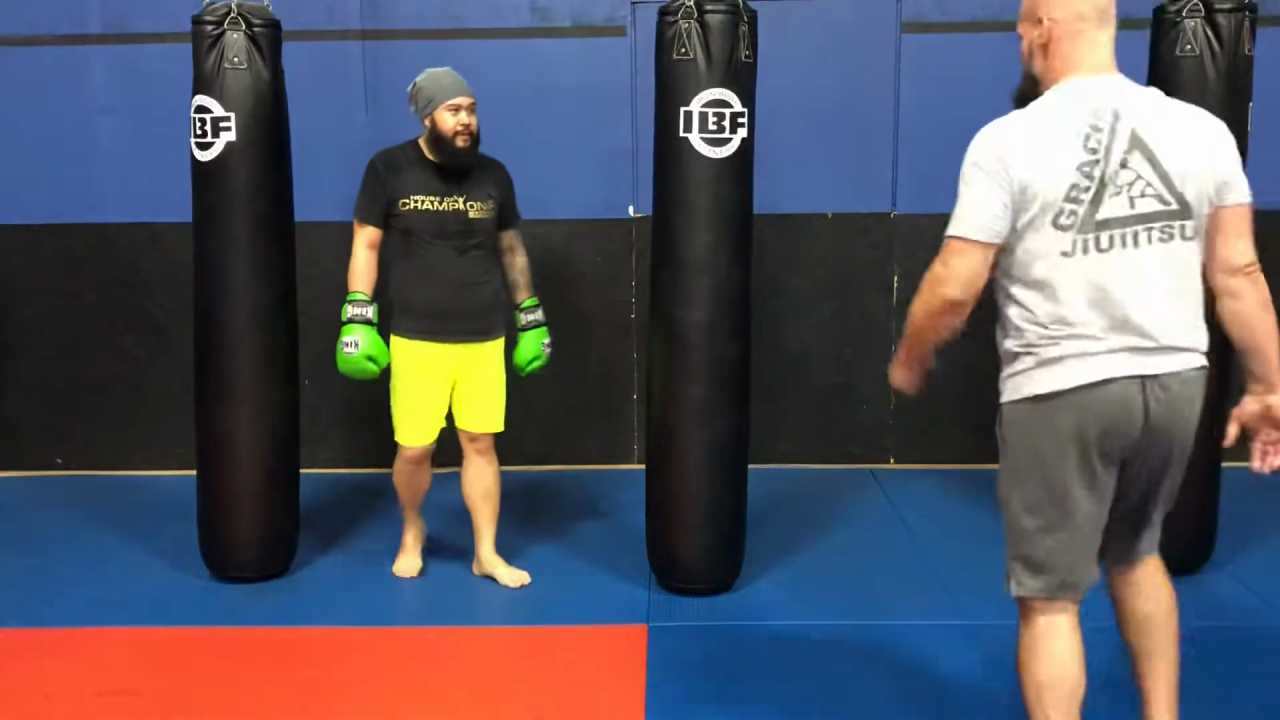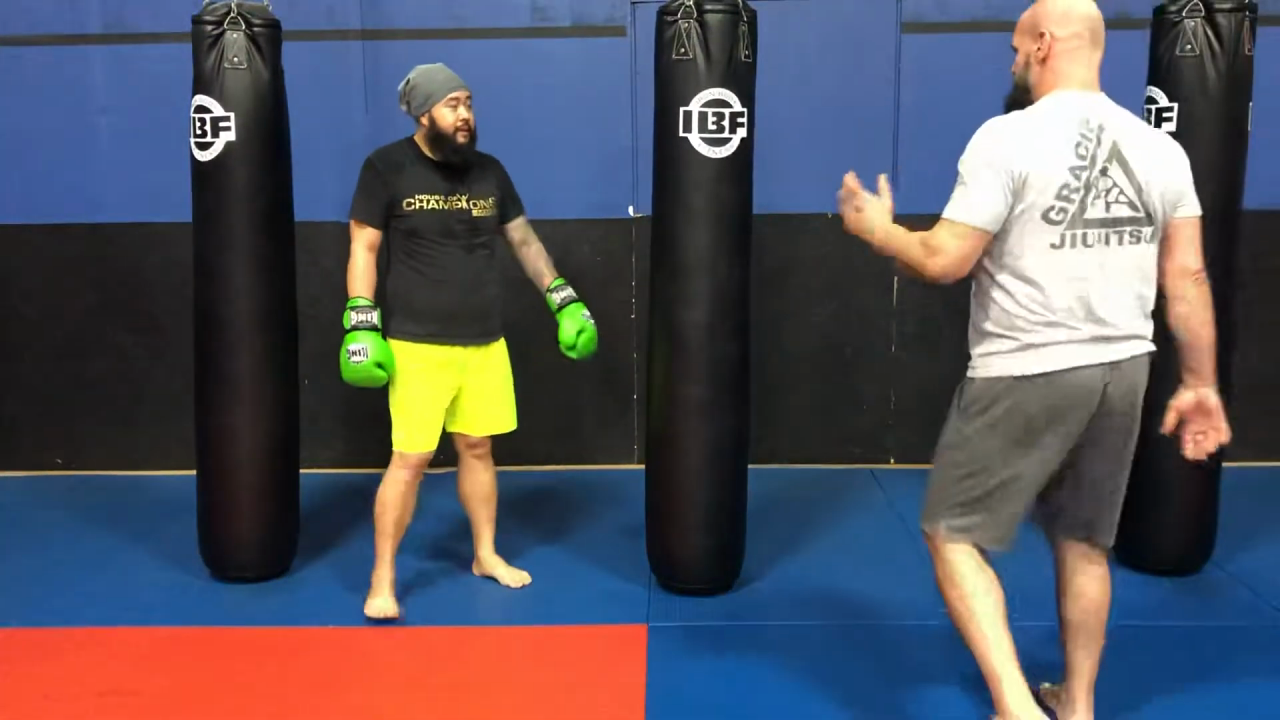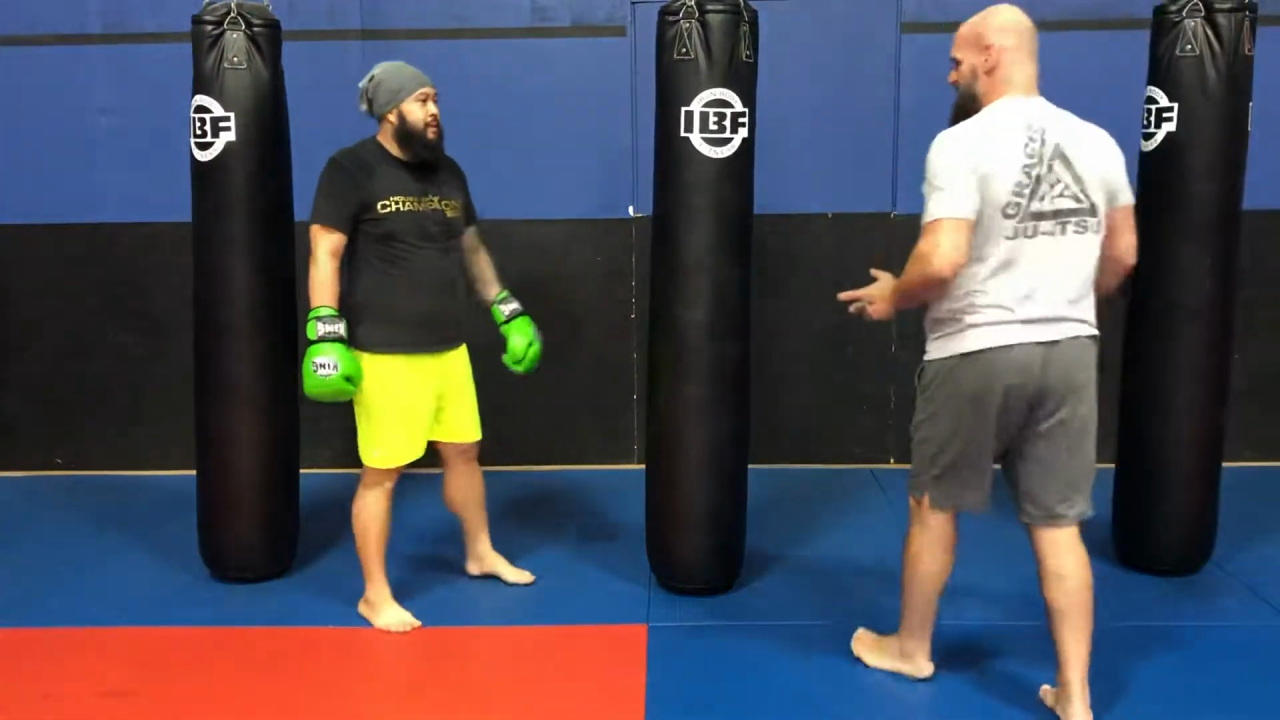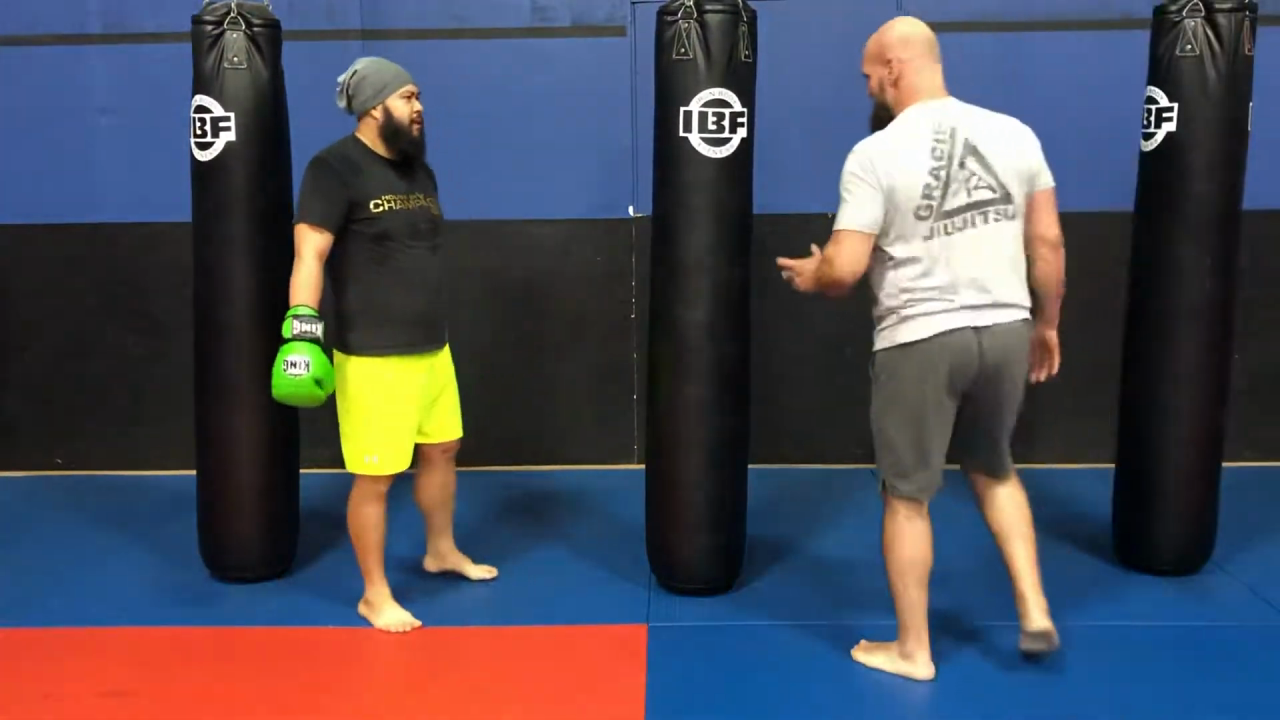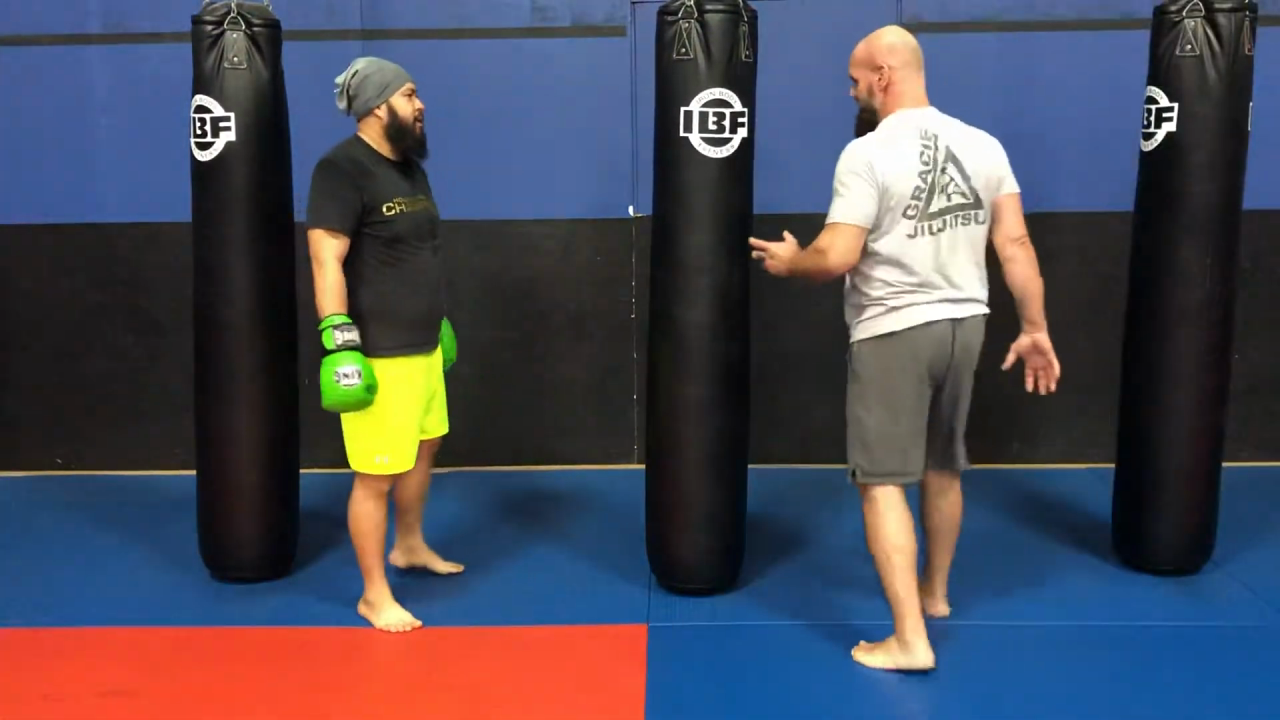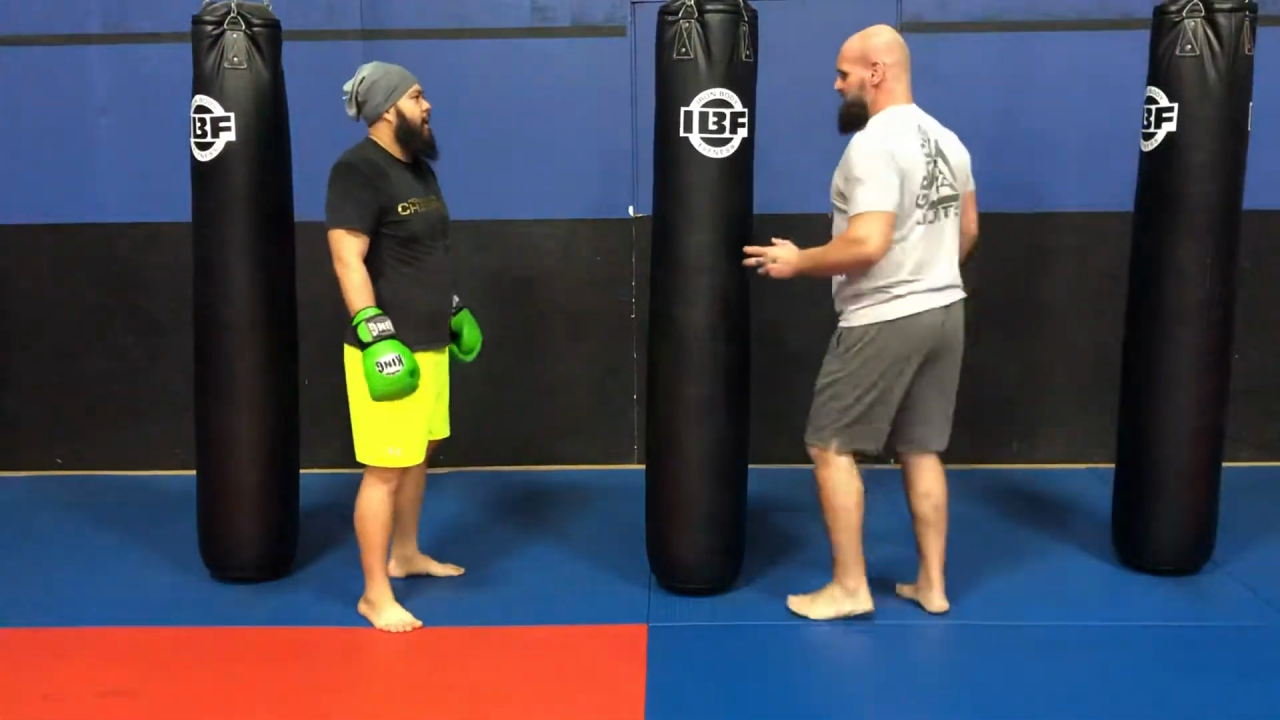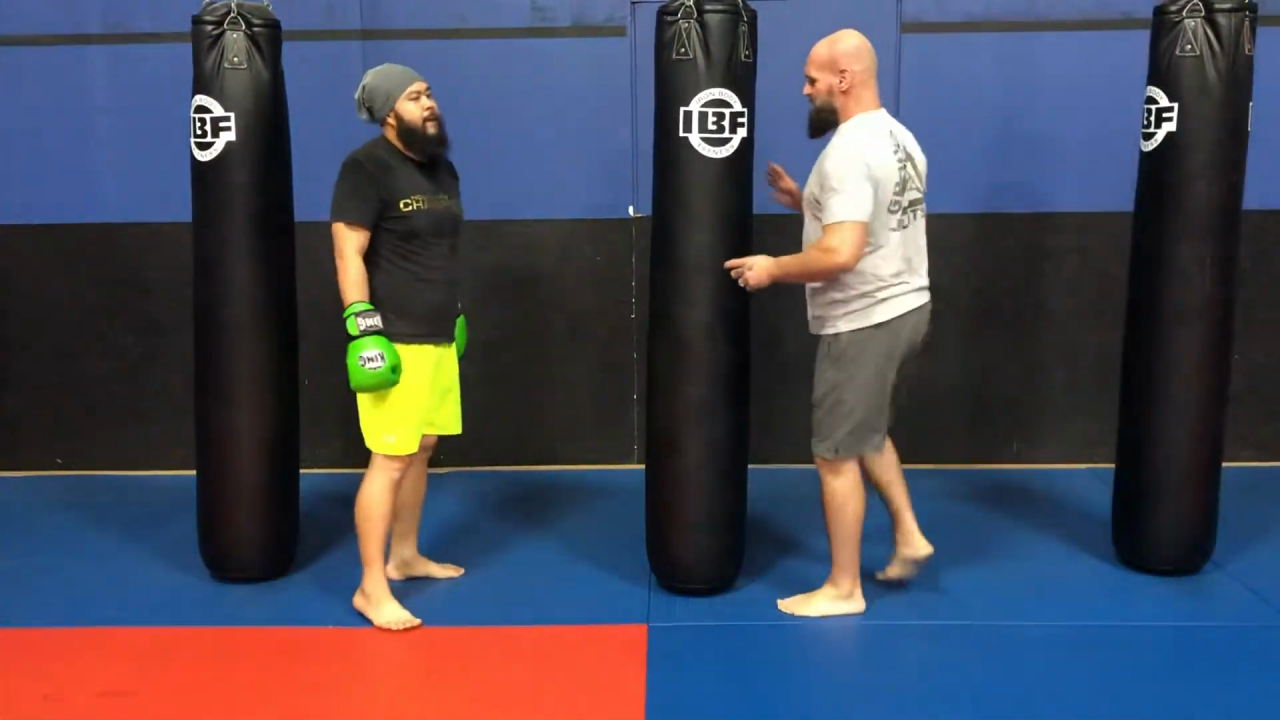
dt=0.3s
person 1, frame 1
left shoulder: (1009, 140)
right shoulder: (1201, 129)
left elbow: (953, 288)
left wrist: (908, 360)
left hip: (1059, 394)
right hip: (1174, 385)
left knee: (1047, 599)
right knee: (1135, 556)
person 1, frame 2
left shoulder: (1010, 137)
right shoulder: (1160, 148)
left elbow: (944, 260)
right elbow: (1188, 279)
left wrist: (880, 231)
right wrist: (1201, 384)
left hip: (1025, 376)
right hip: (1119, 371)
left knee: (955, 535)
right knee: (1082, 542)
person 1, frame 3
left shoulder: (964, 143)
right shoulder: (1098, 143)
left elbow: (941, 262)
right elbow: (1122, 256)
left wrist: (891, 296)
left hip: (975, 355)
right hip: (1069, 353)
left knee: (933, 505)
right knee: (1058, 524)
left ankle: (911, 648)
person 1, frame 4
left shoulder: (876, 155)
right shoulder: (1014, 135)
left elbow: (846, 268)
right elbow: (1048, 243)
left wrist: (811, 276)
right wrist: (1045, 323)
left hip: (919, 344)
right hip: (1003, 333)
left knee: (908, 496)
right knee: (994, 473)
left ankle: (911, 649)
right ankle: (1034, 609)
person 1, frame 5
left shoulder: (867, 153)
right shoulder: (982, 146)
left elbow: (836, 257)
right elbow: (1015, 244)
left wrist: (788, 260)
right wrist: (1035, 329)
left hip: (892, 335)
right hip: (964, 326)
left knee: (882, 483)
right knee: (942, 468)
left ankle: (909, 639)
right ankle: (934, 592)
person 1, frame 6
left shoulder: (873, 144)
right shoulder: (947, 141)
left elbow: (867, 245)
right elbow: (967, 232)
left wrist: (797, 261)
left hip: (883, 323)
right hip: (944, 312)
left knee: (831, 448)
right knee: (922, 452)
left ankle: (849, 586)
right ankle: (931, 585)
person 1, frame 7
left shoulder: (849, 151)
right shoulder: (901, 140)
left elbow: (839, 254)
left wrist: (771, 269)
right wrist: (806, 201)
left hip: (863, 323)
right hip: (905, 309)
left knee: (837, 455)
right knee: (866, 432)
left ankle: (844, 588)
right ankle: (909, 534)
person 2, frame 1
left shoulder: (493, 175)
right shoulder: (388, 169)
left elbow: (512, 251)
right elbow: (366, 247)
left wrist: (532, 318)
right wrist: (358, 319)
left hip: (485, 340)
right hip: (416, 340)
left knee: (480, 444)
right knee: (415, 450)
left ankle: (487, 553)
right ankle: (411, 532)
person 2, frame 2
left shoulder: (489, 171)
right shoulder: (386, 168)
left elbow: (524, 239)
right elbow: (363, 249)
left wrist: (565, 300)
right wrist: (362, 325)
left hip: (485, 341)
right hip: (417, 345)
left knee: (477, 448)
right knee: (410, 458)
left ankle: (486, 554)
right ankle: (382, 579)
person 2, frame 3
left shoulder: (448, 172)
right shoulder: (351, 169)
left elbow: (471, 248)
right elbow: (325, 256)
left wrist: (509, 312)
right wrist: (325, 336)
left hip: (449, 348)
right hip: (385, 354)
left knee: (463, 452)
right knee: (382, 473)
left ankle: (482, 553)
right ankle: (375, 594)
person 2, frame 4
left shoulder: (419, 169)
right shoulder: (335, 168)
right elbow: (309, 258)
right wrist: (303, 335)
left hip: (432, 348)
right hip: (373, 357)
left knee: (442, 450)
right knee: (376, 477)
left ankle: (442, 550)
right ankle: (375, 594)
person 2, frame 5
left shoulder: (411, 168)
right shoulder: (342, 169)
right elbow: (326, 263)
left wrist: (439, 322)
right wrist: (341, 346)
left hip: (423, 347)
right hip: (379, 356)
left knee: (425, 448)
right knee: (378, 475)
left ankle: (410, 544)
right ankle: (374, 594)
person 2, frame 6
left shoulder: (419, 168)
right shoulder: (358, 170)
right elbow: (348, 261)
left wrist: (456, 309)
right wrist: (378, 338)
left hip: (430, 343)
right hip: (390, 349)
left knee: (417, 457)
right knee: (385, 469)
left ankle: (405, 554)
right ankle: (375, 594)
person 2, frame 7
left shoulder: (442, 168)
right shoulder: (367, 167)
right elbow: (348, 255)
left wrist: (452, 317)
right wrist: (366, 333)
left hip: (437, 339)
right hip: (394, 342)
left knee: (421, 452)
right knee: (390, 460)
left ankle: (404, 556)
right ankle: (371, 588)
